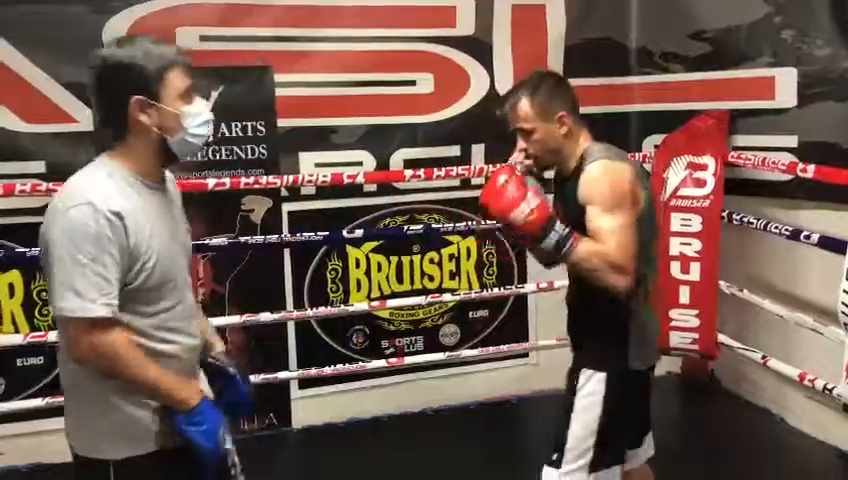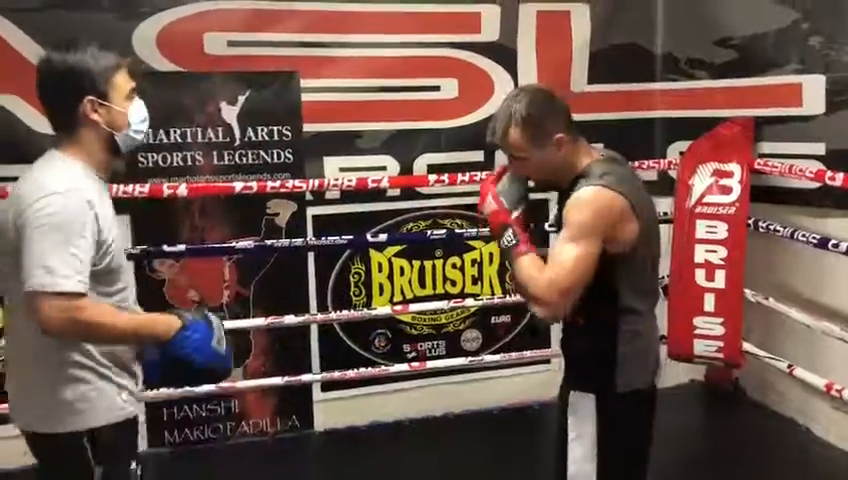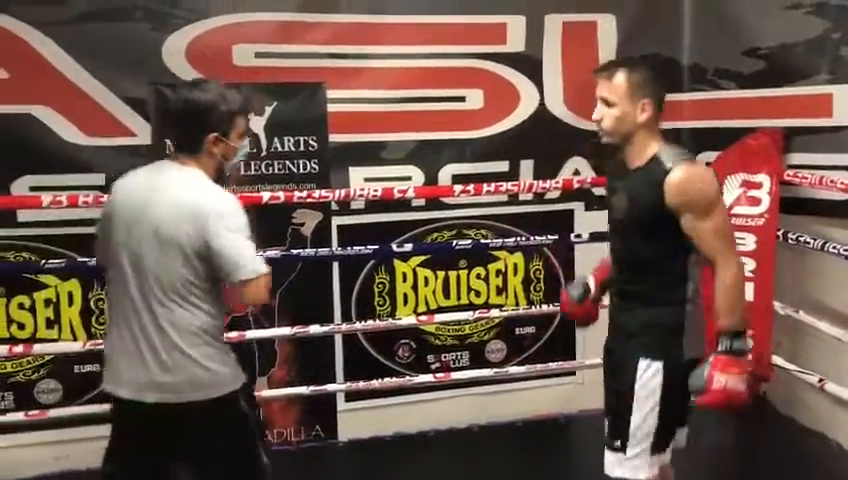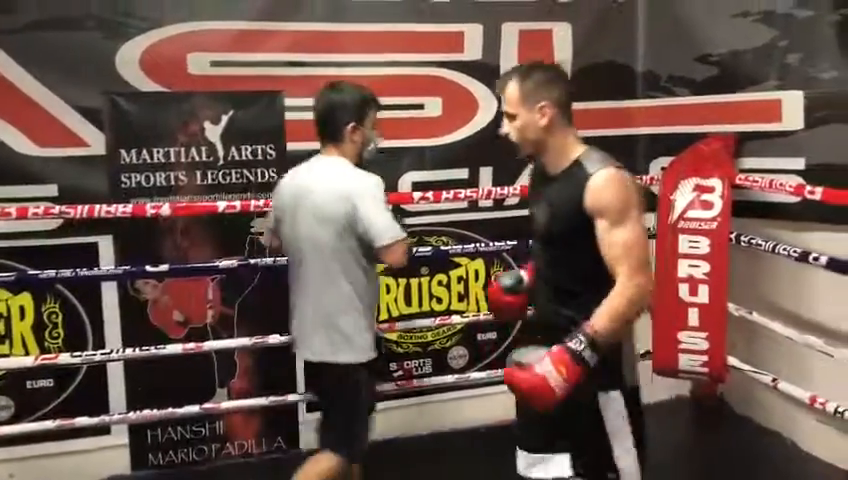
dt=0.7s
person 1, frame 1
left shoulder: (161, 183)
right shoulder: (90, 210)
right elbow: (90, 340)
left wrist: (217, 353)
right wrist: (188, 400)
left hip: (185, 411)
right hip: (127, 439)
person 1, frame 2
left shoulder: (63, 178)
right shoulder: (63, 196)
right elbow: (59, 312)
left wrist: (148, 323)
right wrist: (171, 327)
right hip: (82, 408)
person 1, frame 3
left shoulder: (125, 188)
right shoulder: (215, 205)
left elbow: (106, 259)
right elbow: (254, 294)
right wrist: (259, 263)
left hip: (132, 378)
right hip: (202, 381)
person 1, frame 4
left shoulder: (289, 181)
right shoulder: (359, 184)
left elbow: (276, 240)
right elbow: (395, 255)
right wrist: (394, 228)
left hip: (309, 332)
right hip: (345, 338)
left knee: (351, 422)
right knee: (343, 445)
person 2, frame 1
left shoulder: (604, 172)
right shoulder: (572, 172)
left elbow: (617, 272)
right elbow: (551, 255)
left wrist: (542, 223)
right wrist: (518, 213)
left hip: (614, 348)
right hip: (622, 342)
person 2, frame 2
left shoulder: (595, 199)
right shoulder: (605, 165)
left elbow: (550, 302)
left wrist: (507, 226)
right wrist: (543, 264)
left hip: (610, 366)
right hip: (617, 354)
person 2, frame 3
left shoulder: (681, 176)
right shoulder: (623, 169)
left elbow: (727, 264)
left wrist: (731, 351)
right wrist: (595, 282)
left hip: (662, 337)
right hip: (627, 328)
person 2, frame 4
left shoulder: (603, 183)
right shoulder: (541, 173)
left elbow: (635, 284)
left wrist: (574, 356)
right wrist: (527, 278)
left hip: (590, 359)
right hip: (546, 346)
